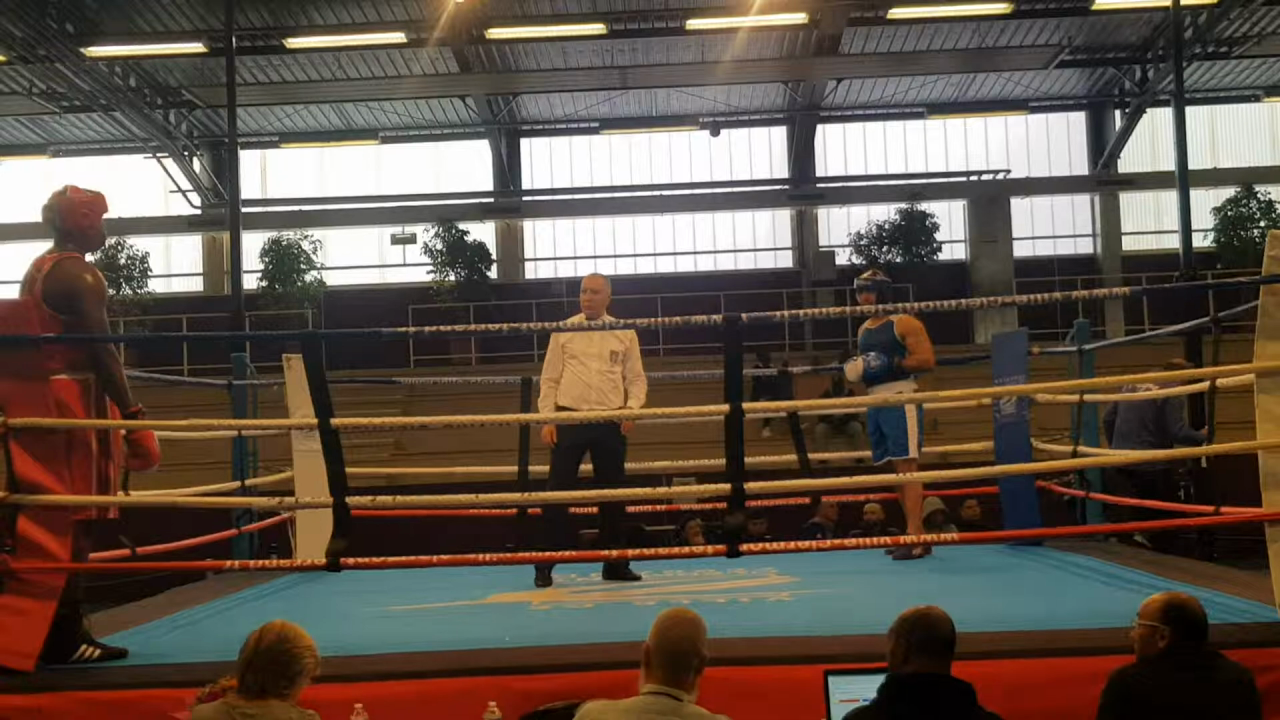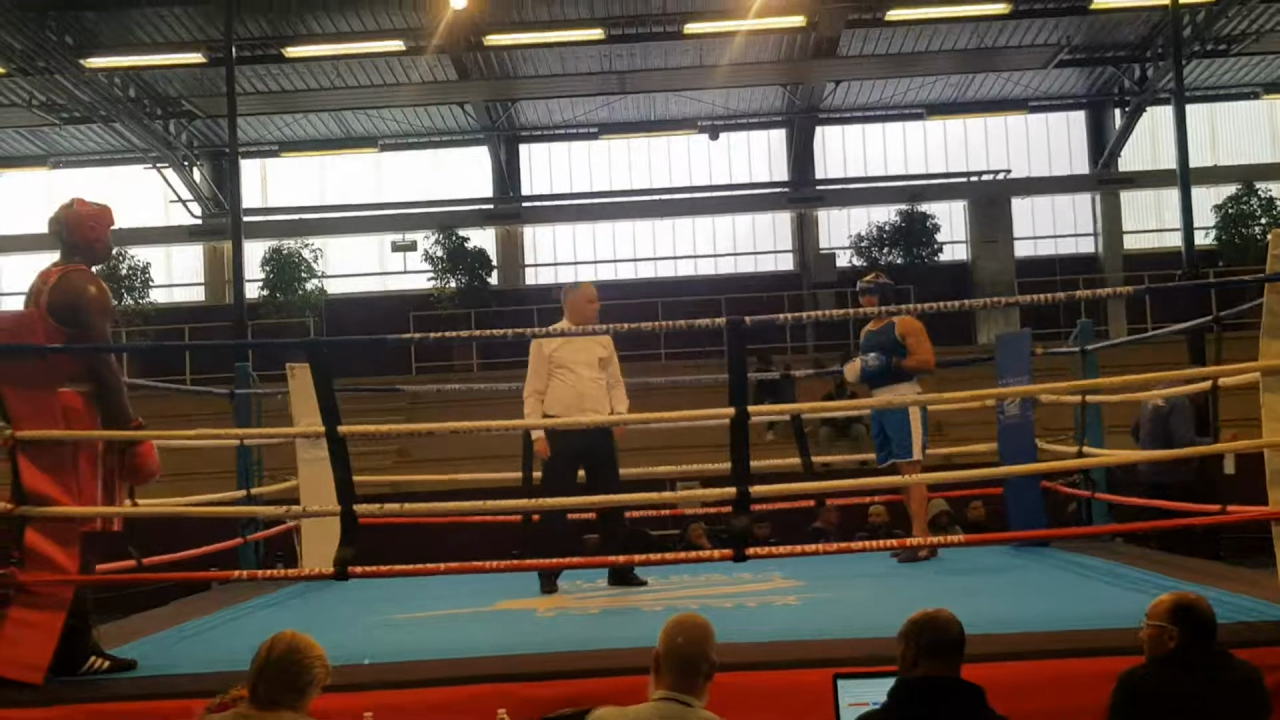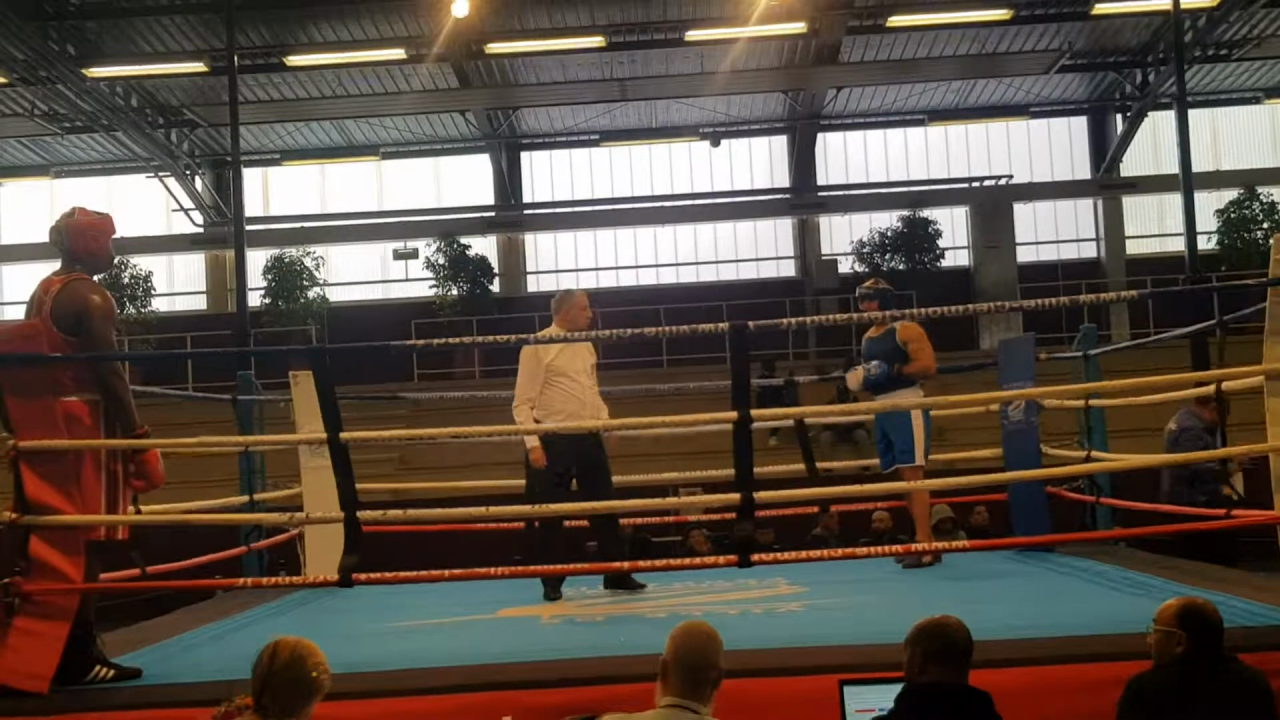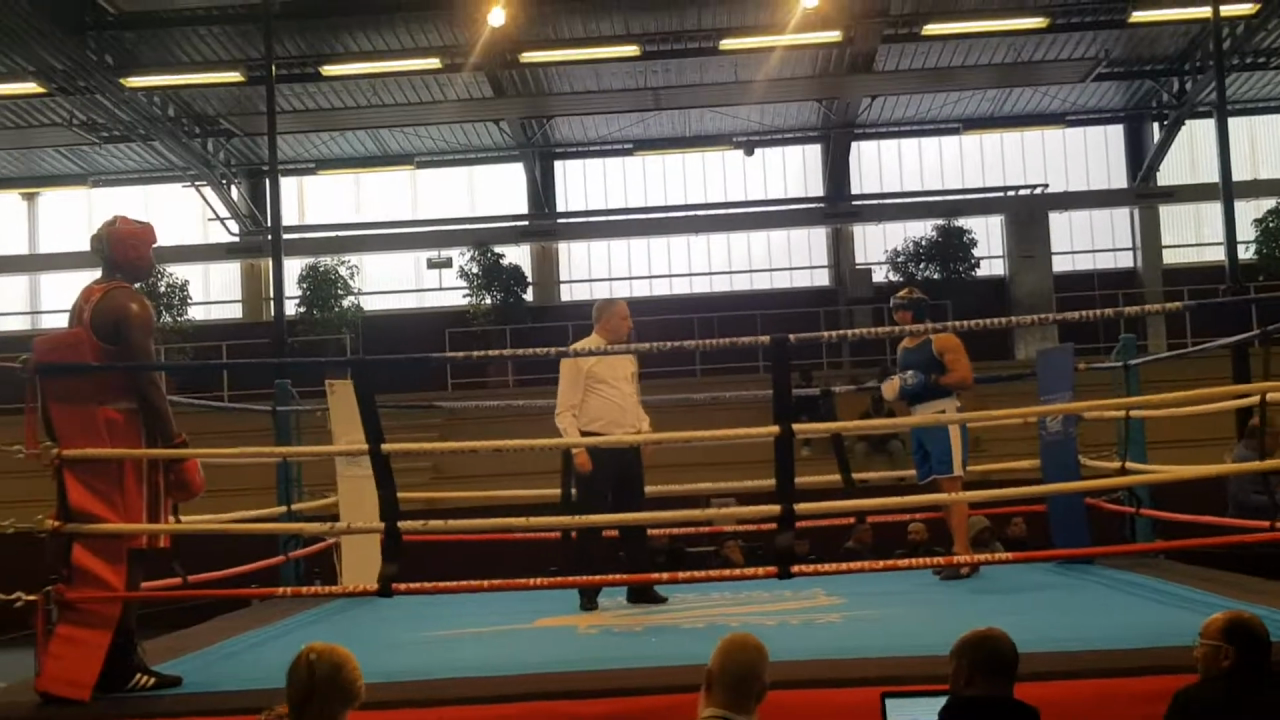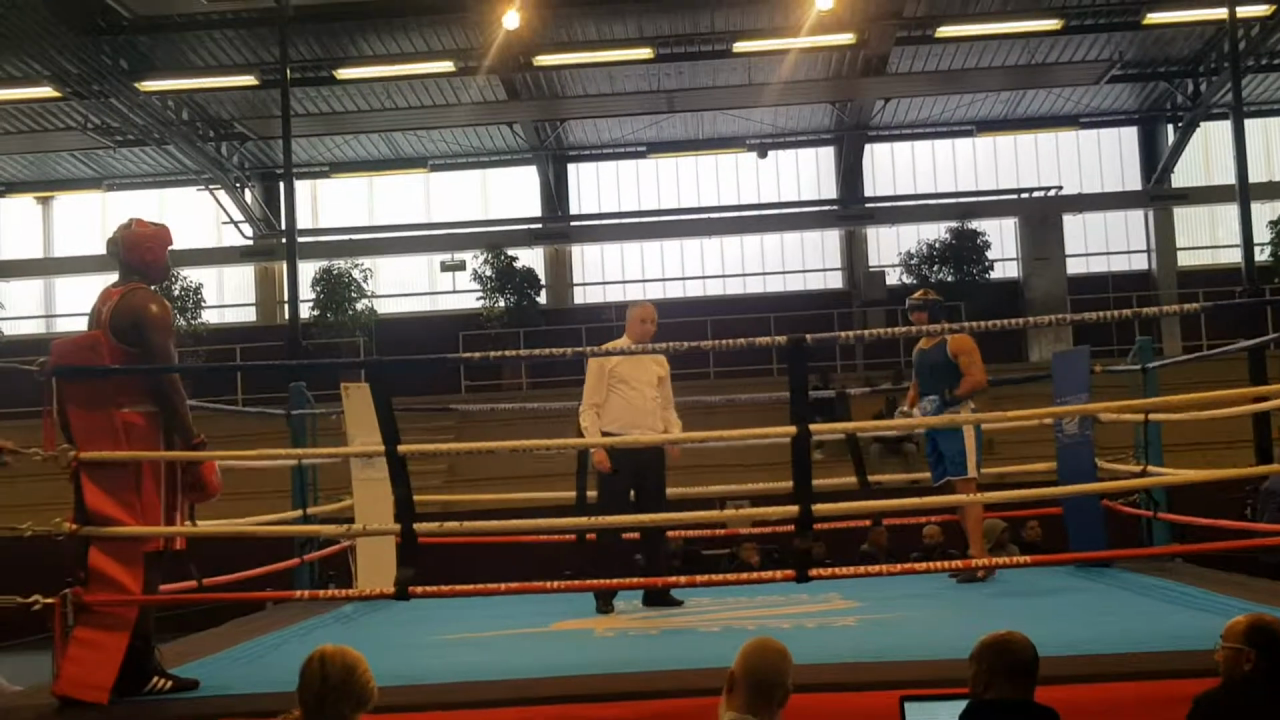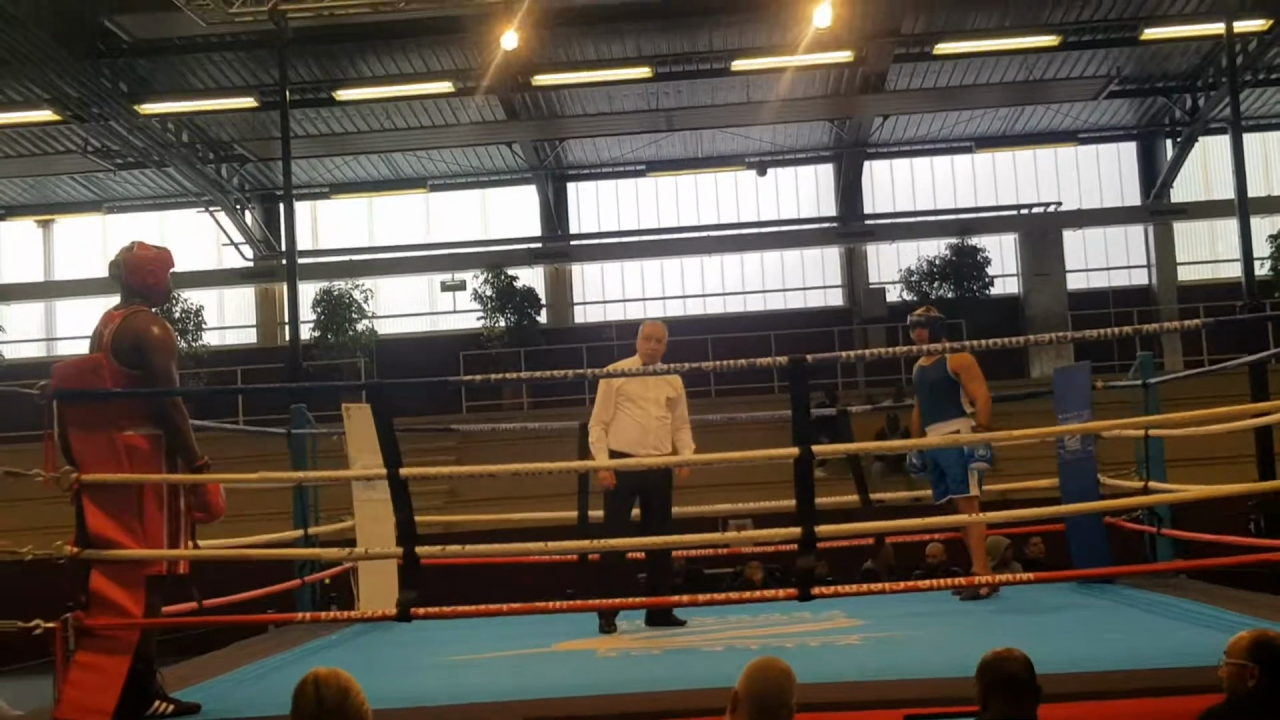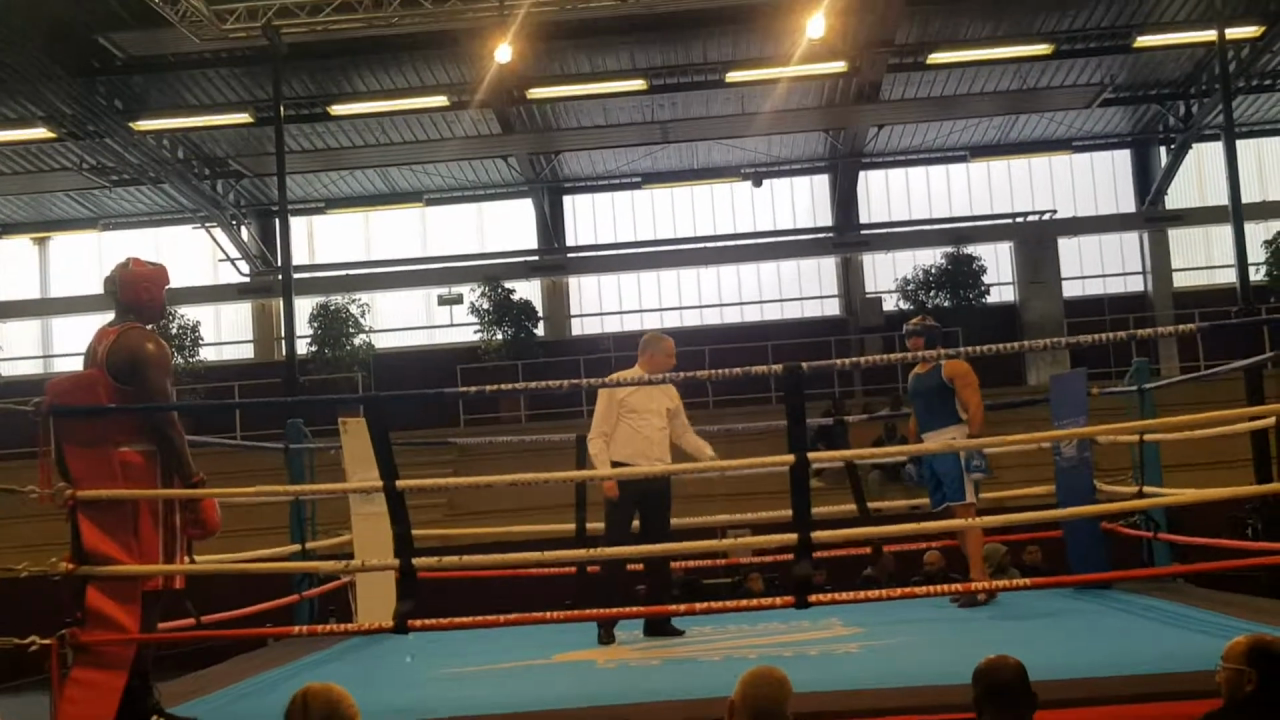
dt=0.3s
person 1, frame 1
right shoulder: (80, 275)
right elbow: (100, 351)
right wrist: (133, 417)
left hip: (39, 411)
right hip: (70, 411)
left knee: (45, 522)
right knee: (66, 524)
left ankle: (61, 633)
right ankle: (59, 636)
person 1, frame 2
left shoulder: (42, 283)
right shoulder: (86, 288)
right elbow: (102, 366)
right wrist: (133, 432)
left hip: (42, 422)
right hip: (77, 421)
left knee: (51, 534)
right knee: (72, 534)
left ankle: (68, 644)
right ankle: (68, 649)
person 1, frame 3
left shoulder: (41, 292)
right shoulder: (89, 297)
left elbow: (44, 368)
right elbow: (109, 374)
right wrist: (140, 441)
left hip: (45, 432)
right hip: (80, 432)
left knee: (52, 543)
right knee: (77, 544)
left ankle: (75, 653)
right ankle: (73, 657)
person 1, frame 4
left shoulder: (85, 301)
right shoulder: (129, 305)
left elbow: (84, 375)
right elbow: (145, 383)
right wrist: (177, 447)
left hip: (87, 439)
right hip: (122, 437)
left knee: (97, 551)
right knee: (121, 551)
left ankle: (114, 661)
right ankle: (113, 665)
person 1, frame 5
left shoulder: (103, 303)
right shoulder: (148, 307)
left elbow: (103, 377)
right elbow: (165, 382)
right wrist: (195, 448)
left hip: (106, 441)
right hip: (142, 439)
left knee: (115, 553)
right knee: (138, 553)
left ankle: (132, 665)
right ankle: (131, 668)
person 1, frame 6
left shoulder: (104, 326)
right shoulder: (149, 329)
left elbow: (108, 400)
right elbow: (168, 405)
right wrist: (199, 469)
left hip: (108, 464)
right hip: (144, 462)
left knee: (119, 576)
right knee: (142, 577)
person 1, frame 7
left shoulder: (97, 343)
right shoulder: (145, 346)
left elbow: (104, 416)
right elbow: (163, 421)
right wrist: (195, 485)
left hip: (105, 482)
right hip: (139, 478)
left knee: (115, 595)
right knee: (137, 595)
person 2, frame 1
left shoulder: (624, 333)
right shoulder: (564, 330)
left elbow: (636, 378)
right elbow: (549, 379)
left wrist: (631, 409)
right wrist: (547, 419)
left hip: (610, 422)
right hip: (569, 420)
right knee: (558, 491)
left ankle: (615, 564)
right ankle: (545, 566)
person 2, frame 2
left shoulder: (603, 340)
right shoulder: (545, 340)
left elbow: (615, 383)
right elbow: (532, 393)
left wrist: (619, 413)
right wrist: (537, 433)
left hip: (599, 430)
right hip: (561, 430)
left ankle: (620, 569)
right ankle: (549, 575)
person 2, frame 3
left shoulder: (586, 346)
right shoulder: (537, 347)
right elbow: (522, 402)
left wrist: (604, 419)
right wrist: (533, 444)
left hip: (589, 436)
right hip: (555, 438)
left knee: (604, 502)
left ankle: (616, 573)
right ankle: (552, 582)
person 2, frame 4
left shoulder: (627, 356)
right shoulder: (578, 355)
right elbow: (565, 410)
left wrist: (644, 427)
right wrist: (577, 448)
left hip: (628, 445)
right hip: (595, 446)
left knee: (633, 515)
right knee: (592, 518)
left ankle: (640, 587)
right ankle: (589, 593)
person 2, frame 5
left shoulder: (659, 361)
right shoulder: (605, 355)
left elbow: (667, 405)
right elbow: (589, 408)
left wrist: (673, 433)
right wrist: (596, 447)
left hip: (652, 449)
right hip: (617, 448)
left knee: (654, 518)
left ankle: (656, 590)
right ankle: (605, 595)
person 2, frame 6
left shoulder: (673, 381)
right shoulder: (616, 373)
left elbow: (681, 425)
right elbow: (598, 424)
left wrist: (686, 456)
right wrist: (602, 463)
left hip: (659, 467)
left knee: (660, 539)
right knee: (615, 538)
left ankle: (659, 610)
right ankle: (607, 614)
person 2, frame 7
left shoulder: (669, 392)
right shoulder: (617, 384)
left elbow: (683, 433)
right elbow: (598, 436)
left wrist: (710, 457)
right wrist: (606, 475)
left hip: (658, 478)
right hip: (624, 476)
right knee: (615, 548)
left ankle: (657, 620)
right ankle: (606, 624)
person 3, frame 1
left shoulder: (905, 323)
right shoulder: (863, 329)
left elbow: (927, 360)
left wrist: (889, 363)
right wrist: (857, 371)
left hip: (900, 400)
right hip: (875, 404)
left knee: (906, 466)
right knee: (895, 469)
left ankle: (915, 536)
right ankle: (917, 534)
person 3, frame 2
left shoulder: (906, 324)
right shoulder: (866, 332)
left elbow: (927, 361)
left wrist: (889, 363)
right wrist: (859, 372)
left hip: (903, 402)
right hip: (878, 406)
left knee: (910, 468)
right knee: (899, 470)
left ankle: (921, 539)
right ankle: (921, 536)
person 3, frame 3
left shoulder: (907, 329)
right shoulder: (868, 338)
left elbow: (929, 366)
left wrist: (890, 370)
right wrist: (862, 379)
left hip: (906, 407)
right hip: (882, 411)
left knee: (913, 474)
right knee: (903, 476)
left ankle: (925, 544)
right ankle: (924, 542)
person 3, frame 4
left shoulder: (943, 340)
right shoulder: (903, 348)
left elbow: (966, 377)
left wrist: (927, 381)
right wrist: (896, 389)
left hip: (943, 418)
right hip: (918, 422)
left knee: (951, 484)
right knee: (939, 487)
left ankle: (962, 555)
right ankle: (963, 553)
person 3, frame 5
left shoulder: (958, 341)
right shoulder: (918, 349)
left elbow: (979, 380)
left wrist: (944, 399)
right wrist: (908, 409)
left hip: (957, 421)
right hip: (932, 425)
left knee: (966, 486)
right knee: (954, 490)
left ankle: (978, 558)
right ankle: (979, 556)
person 3, frame 6
left shoulder: (958, 360)
right shoulder: (918, 366)
left elbow: (982, 398)
left wrist: (981, 437)
right wrist: (916, 447)
left hip: (957, 437)
right hip: (932, 443)
left knee: (967, 503)
right knee: (956, 506)
left ankle: (981, 575)
right ankle: (983, 573)
person 3, frame 7
left shoulder: (953, 367)
right shoulder: (914, 375)
left elbow: (975, 407)
left wrist: (974, 446)
right hip: (929, 451)
left knee: (964, 511)
right knee: (954, 515)
left ankle: (979, 581)
right ankle: (980, 579)
